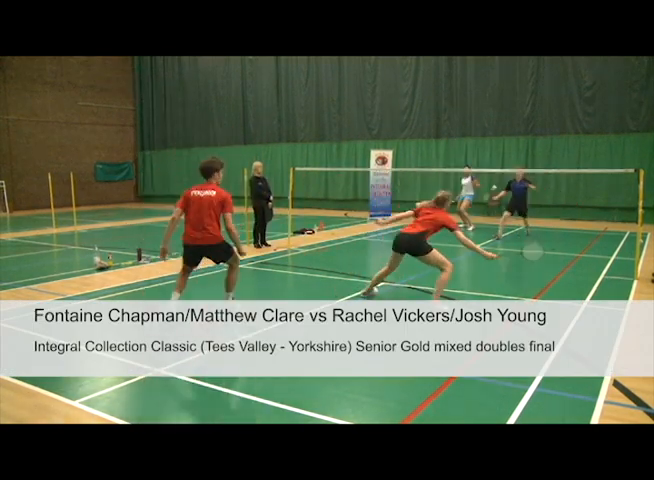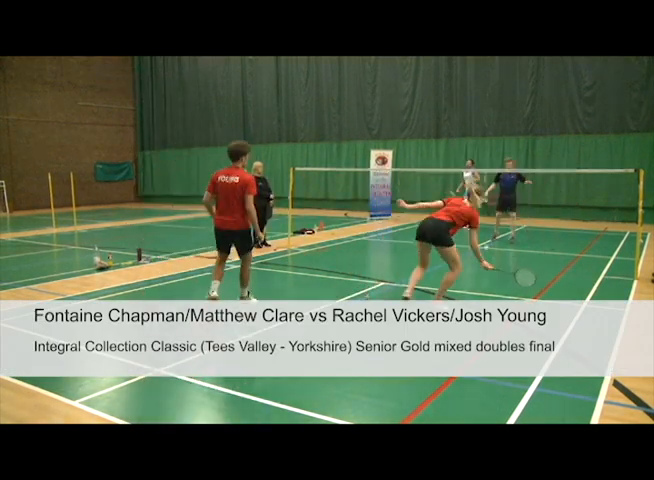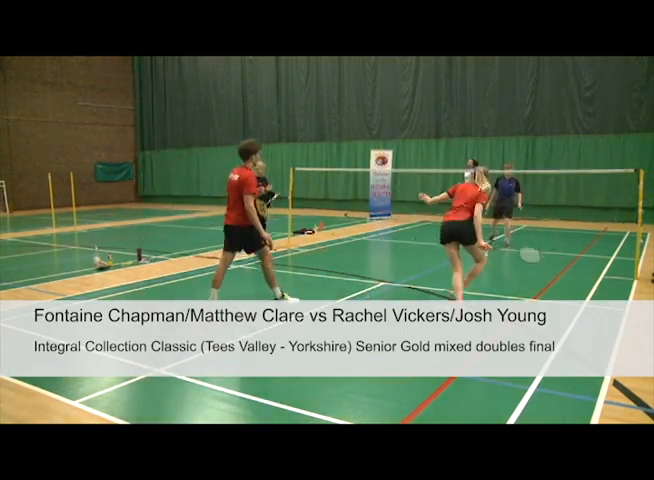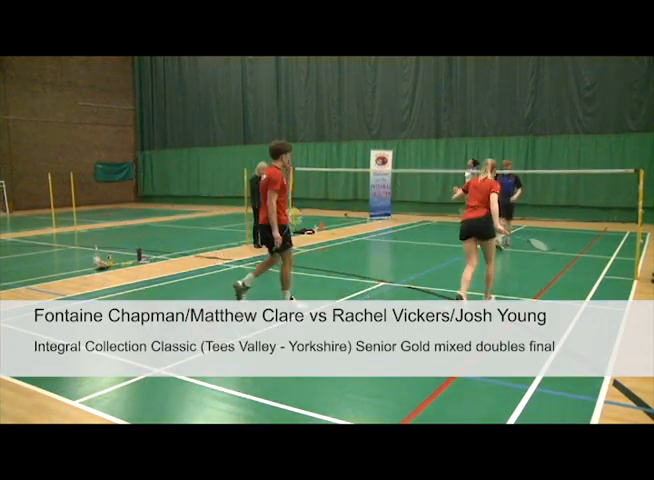
dt=0.3s
person 1, frame 1
left shoulder: (189, 193)
right shoulder: (223, 195)
left elbow: (174, 218)
right elbow: (229, 226)
left wrist: (165, 244)
right wrist: (240, 247)
left hip: (191, 242)
right hip: (213, 241)
left knee: (185, 271)
right knee: (234, 263)
right ankle: (229, 301)
person 1, frame 2
left shoulder: (217, 175)
right shoulder: (247, 179)
left elbow: (206, 200)
right elbow: (249, 208)
left wrist: (214, 215)
right wrist: (257, 231)
left hip: (220, 226)
right hip: (240, 227)
left knee: (221, 260)
right knee: (246, 261)
left ankle: (213, 292)
right ankle: (244, 295)
person 1, frame 3
left shoulder: (234, 173)
right shoulder: (249, 177)
right elbow: (248, 206)
left wrist: (255, 191)
right wrist: (262, 231)
left hip: (230, 224)
right hip: (244, 225)
left knee: (225, 262)
right knee: (267, 258)
left ankle: (212, 301)
right ankle: (279, 296)
person 1, frame 4
left shoulder: (270, 172)
right shoulder: (277, 174)
right elbow: (271, 203)
left wrist: (286, 173)
right wrist: (276, 230)
left hip: (266, 223)
right hip: (276, 224)
left knee: (273, 258)
right knee: (287, 259)
left ankle: (243, 283)
right ankle: (287, 299)
person 2, frame 1
left shoulder: (424, 208)
right shoulder: (446, 218)
left elbow: (401, 215)
right elbow: (463, 240)
left wrist: (384, 222)
right wrist: (484, 253)
left hip: (401, 238)
right hip: (415, 241)
left knee: (390, 267)
right knee: (447, 268)
left ankle: (368, 290)
person 2, frame 2
left shoulder: (454, 200)
right shoulder: (474, 214)
left elbow: (429, 205)
right elbow: (474, 242)
left wrist: (408, 206)
right wrist: (482, 261)
left hip: (425, 225)
right hip: (440, 229)
left knee: (422, 265)
right knee: (456, 268)
left ankle: (408, 292)
right ankle: (438, 300)
person 2, frame 3
left shoulder: (460, 186)
right shoulder: (483, 193)
left elbow: (439, 199)
right elbow: (477, 215)
left wrist: (428, 200)
right wrist: (480, 240)
left hip: (446, 226)
right hip: (463, 226)
left knee: (457, 269)
right knee: (481, 260)
right ankle: (460, 289)
person 2, frame 4
left shoulder: (472, 182)
right shoulder: (493, 184)
left elbow: (454, 198)
right elbow: (493, 203)
left wrist: (457, 192)
right wrist: (498, 225)
left hip: (466, 223)
right hip: (483, 222)
left knee: (471, 263)
right knee: (490, 261)
left ankle: (463, 293)
right ankle: (487, 296)
